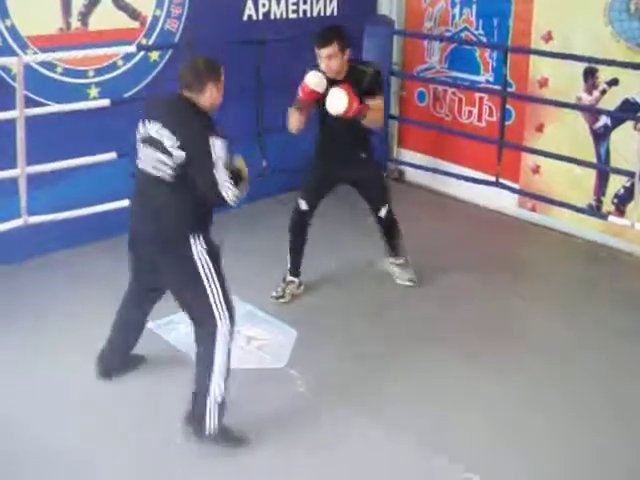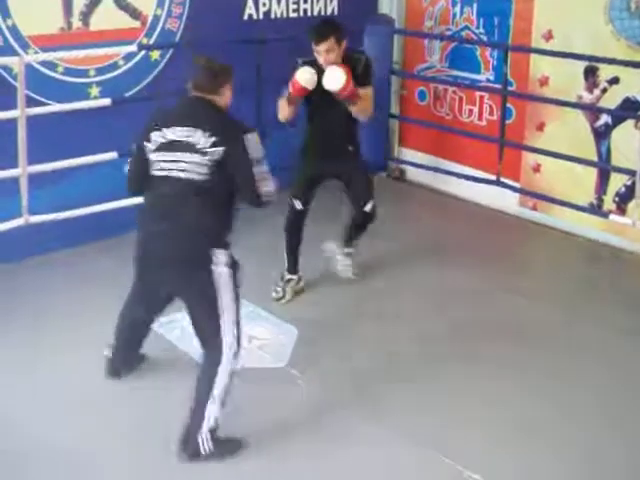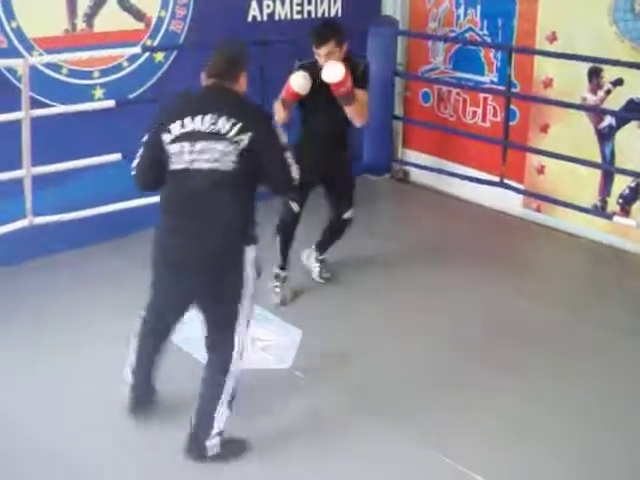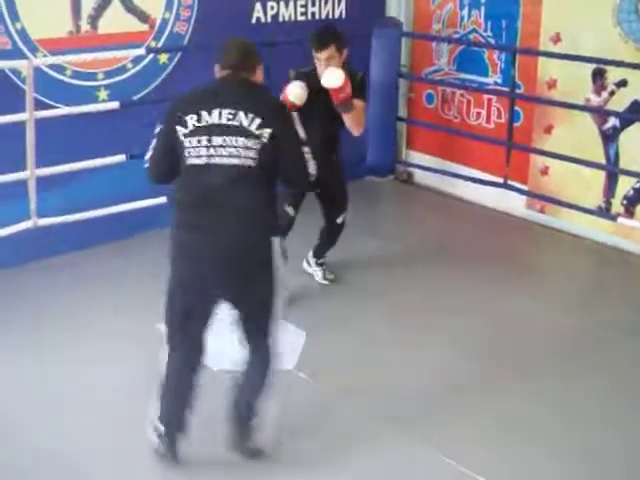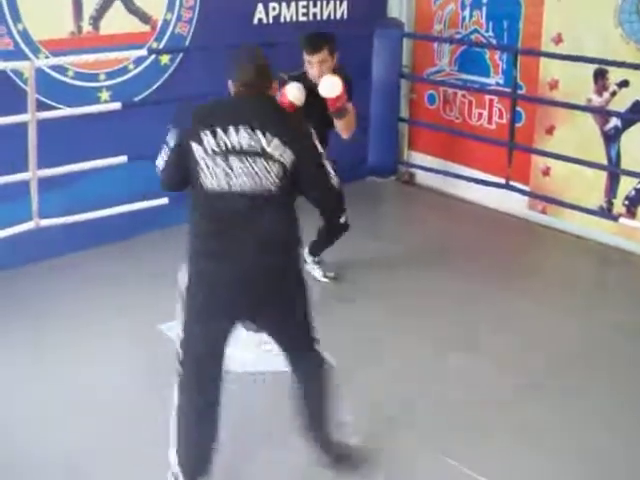
dt=0.1s
person 1, frame 1
left shoulder: (155, 111)
right shoulder: (202, 132)
right elbow: (222, 194)
right wrist: (239, 177)
left hip: (142, 229)
right hip: (181, 237)
left knee: (141, 294)
right knee: (217, 325)
left ankle: (113, 358)
right ankle: (206, 421)
person 1, frame 2
left shoulder: (158, 123)
right shoulder: (233, 133)
left elbow: (135, 183)
right elbow: (260, 194)
right wrist: (228, 179)
left hip: (154, 242)
right hip: (202, 251)
left knee: (142, 303)
right knee: (222, 345)
left ankle: (118, 359)
right ankle: (200, 438)
person 1, frame 3
left shoulder: (170, 114)
right shoulder: (255, 119)
left elbow: (144, 178)
right elbow: (286, 181)
left hip: (173, 240)
right hip: (228, 247)
left knee: (158, 317)
right knee: (227, 345)
left ankle: (140, 393)
right ankle: (207, 438)
person 1, frame 4
left shoulder: (183, 108)
right shoulder: (274, 112)
left elbow: (156, 171)
right elbow: (302, 180)
left hip: (191, 243)
right hip: (249, 246)
left knee: (184, 343)
right knee: (258, 343)
left ankle: (166, 433)
right ankle: (242, 430)
person 1, frame 5
left shoulder: (199, 122)
right shoulder: (294, 131)
left elbow: (169, 177)
right elbow: (329, 199)
left hip: (211, 266)
right hip: (274, 268)
left knee: (198, 371)
right knee: (305, 355)
right ankle: (327, 444)
person 2, frame 1
left shoulder: (368, 75)
right shoulder: (316, 79)
left elbow: (377, 121)
right elbow: (294, 127)
left wrist: (356, 110)
right wrist: (303, 99)
left hip: (360, 158)
right hip: (326, 157)
left knee: (385, 216)
right knee: (300, 216)
left ankle: (396, 259)
right ankle: (293, 278)
person 2, frame 2
left shoulder: (360, 64)
right shoulder: (306, 69)
left elbow: (365, 113)
right elbow: (283, 116)
left wrist: (348, 94)
right wrist: (294, 92)
left hip: (347, 151)
right hip: (314, 152)
left knee: (366, 211)
right knee: (296, 214)
left ankle: (344, 248)
right ankle: (292, 276)
person 2, frame 3
left shoulder: (357, 70)
right shoulder: (303, 71)
left elbow: (360, 119)
right elbow: (279, 119)
left wrist: (345, 91)
right wrist: (288, 96)
left hip: (337, 156)
right hip: (306, 155)
left knee: (343, 218)
right knee: (290, 215)
left ankle: (315, 255)
right ankle: (281, 273)
person 2, frame 4
left shoulder: (355, 81)
right shoulder: (300, 79)
left elbow: (357, 128)
left wrist: (343, 97)
right wrist: (286, 105)
left hip: (329, 162)
left knee: (337, 222)
right knee: (285, 220)
left ankle: (315, 259)
person 2, frame 5
left shoulder: (342, 84)
right shoulder: (290, 83)
left elbow: (347, 132)
left wrist: (337, 104)
left knee: (340, 223)
left ankle: (312, 256)
person 3, frame 1
left shoulder: (594, 91)
right shoulder: (581, 97)
right elbow: (591, 104)
right wrist: (605, 87)
left hip: (607, 121)
right hip: (599, 130)
right knee: (603, 166)
right ankle: (597, 200)
person 3, frame 2
left shoulder: (595, 89)
right shoulder: (582, 95)
right elbow: (592, 102)
right wrist: (606, 86)
left hip: (608, 119)
right hip: (600, 129)
right knee: (604, 164)
right ankle: (598, 199)
person 3, frame 3
left shoulder: (599, 91)
right shoulder: (586, 97)
right elbow: (596, 104)
right wrist: (610, 87)
left hip: (612, 121)
right hip: (604, 131)
right knee: (608, 166)
right ankle: (602, 201)
person 3, frame 4
left shoulder: (602, 92)
right shoulder: (589, 98)
right elbow: (600, 105)
right wrist: (613, 88)
left hip: (616, 122)
right hip: (608, 132)
right knee: (612, 167)
right ankle: (606, 202)
person 3, frame 5
left shoulder: (604, 93)
right shoulder: (591, 99)
right elbow: (601, 106)
right wrist: (615, 89)
left hip: (618, 123)
right hip: (610, 132)
right knee: (613, 168)
right ankle: (608, 203)
